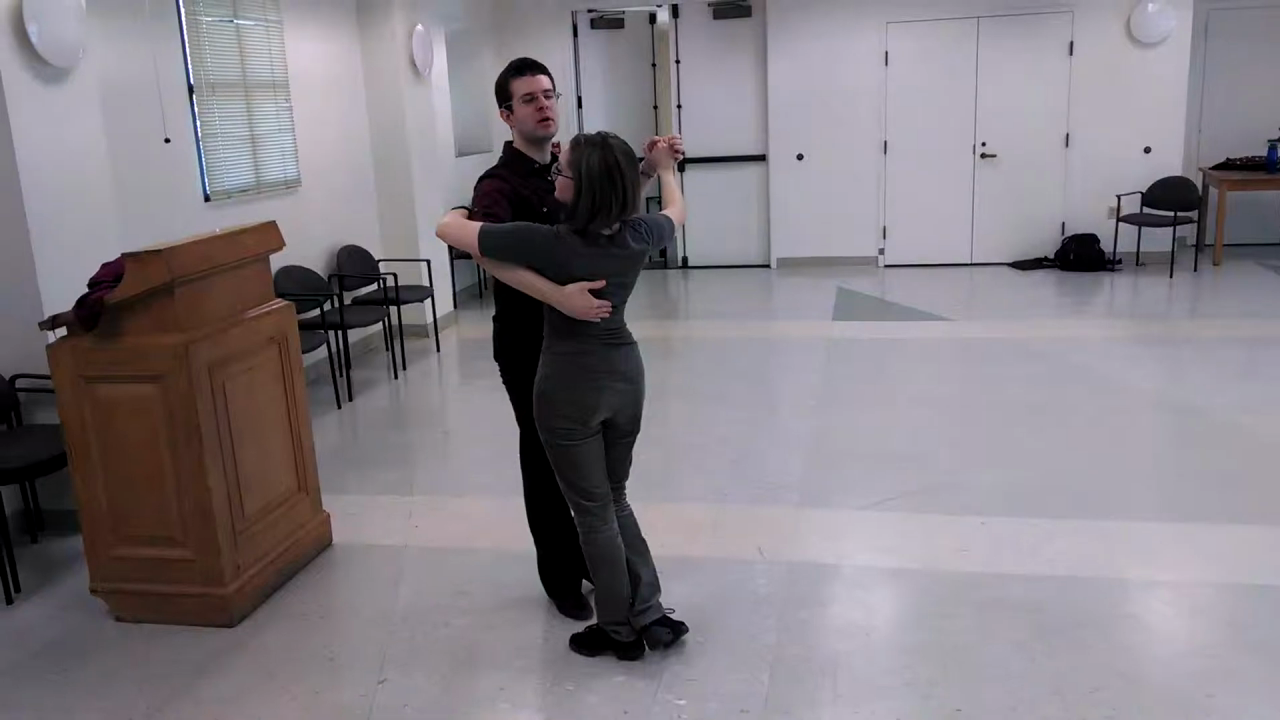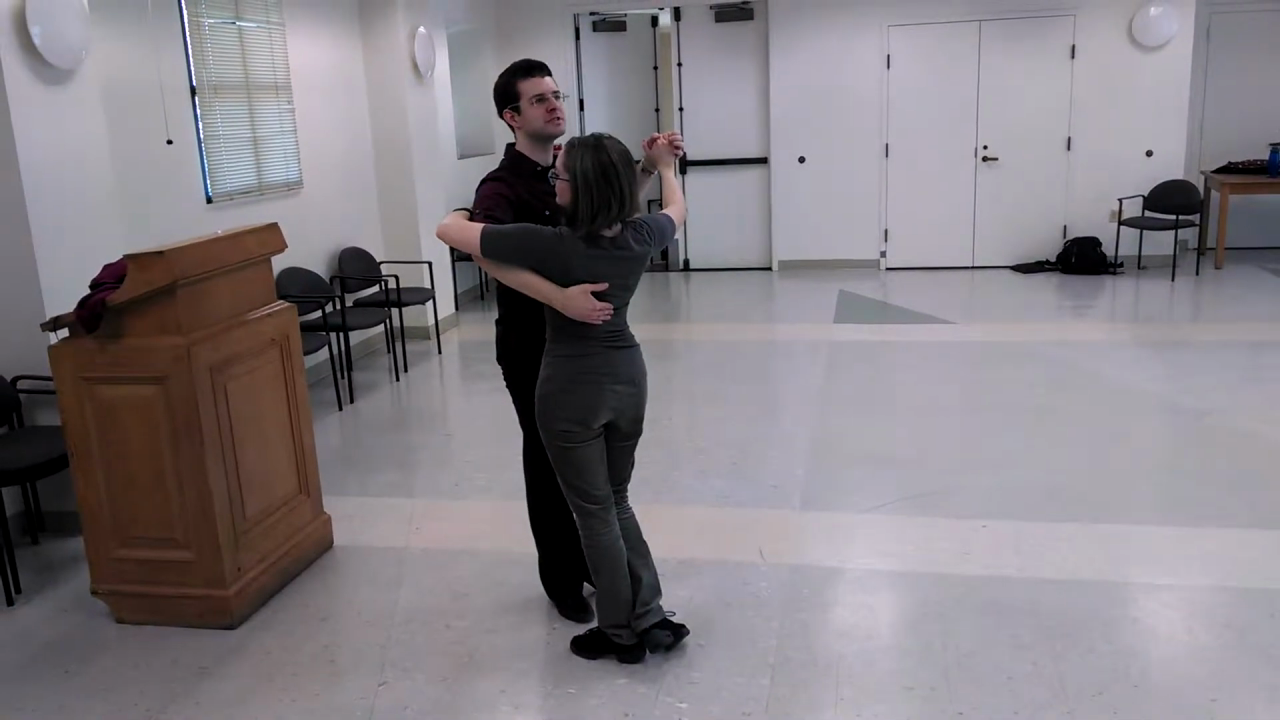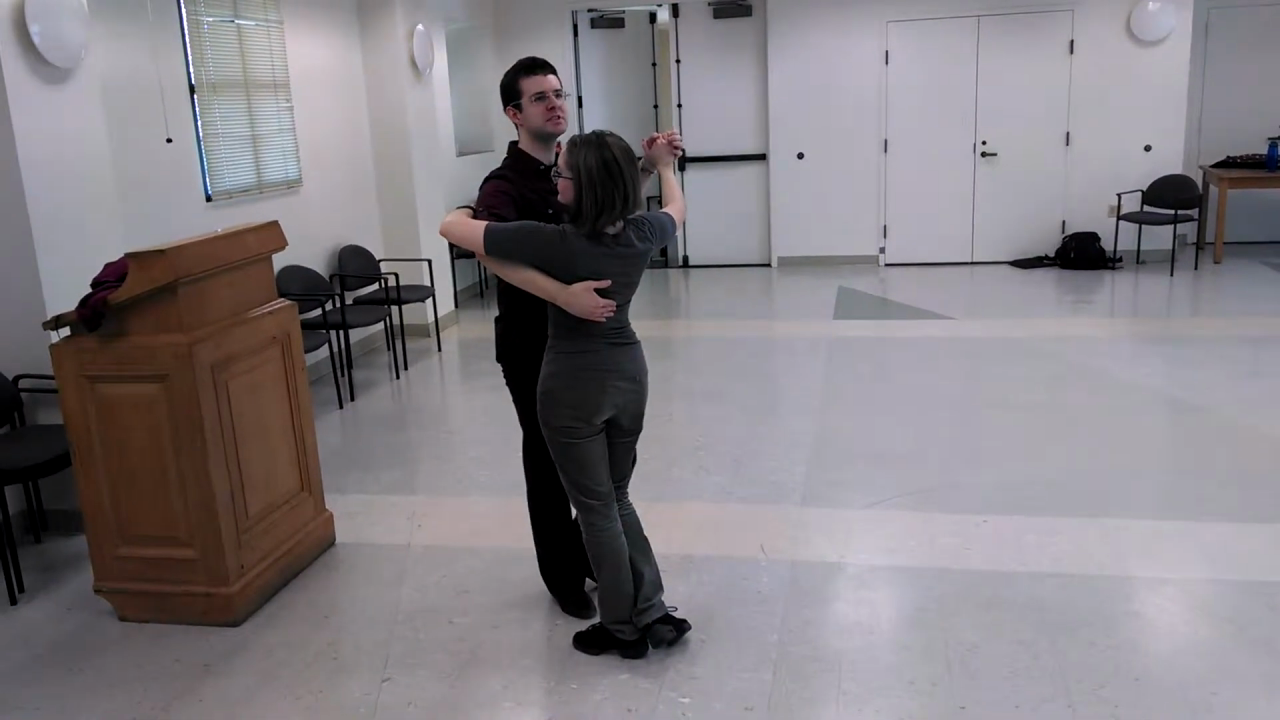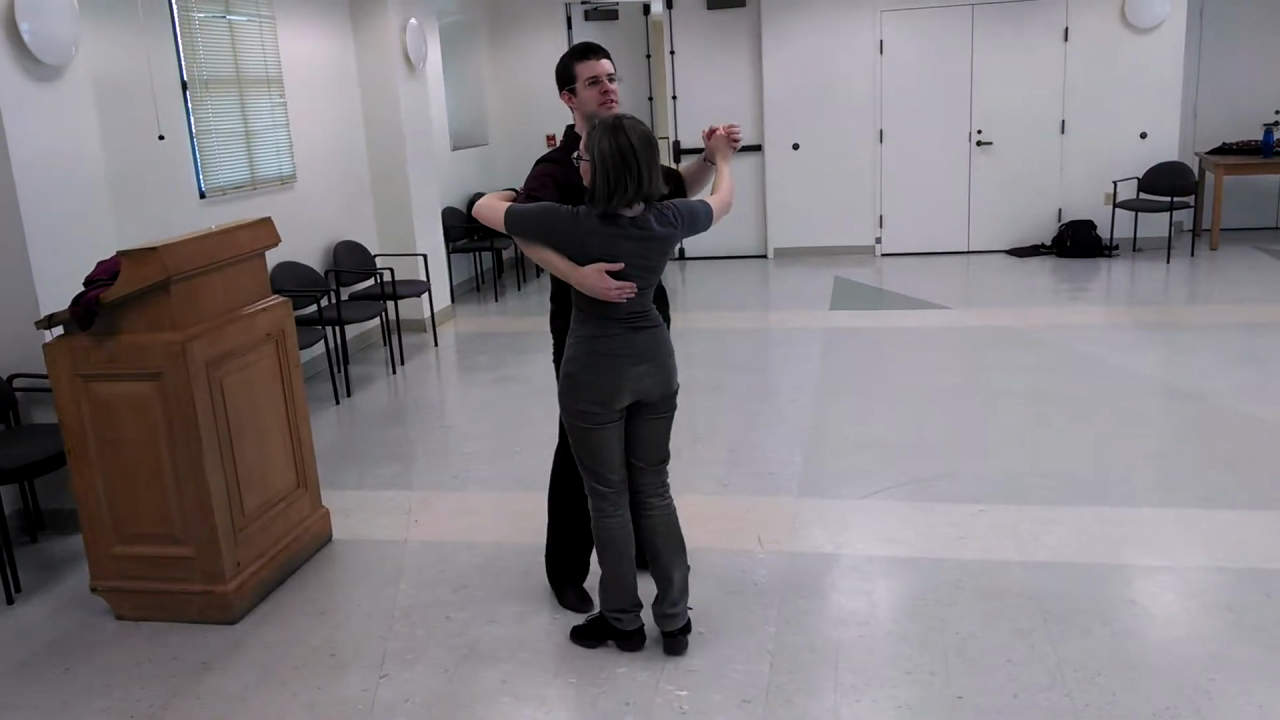
dt=1s
person 1, frame 1
right shoulder: (499, 185)
left wrist: (649, 170)
right wrist: (557, 295)
right hip: (528, 347)
right knee: (545, 459)
left ankle: (590, 556)
right ankle: (559, 574)
person 1, frame 2
right shoulder: (502, 188)
right elbow: (490, 255)
left wrist: (648, 167)
right wrist: (559, 298)
right hip: (532, 350)
right knee: (549, 463)
left ankle: (591, 559)
right ankle: (561, 577)
person 1, frame 3
right shoulder: (504, 187)
right elbow: (494, 252)
left wrist: (647, 167)
right wrist: (562, 295)
right hip: (534, 352)
right knee: (550, 464)
left ankle: (593, 556)
right ankle: (563, 575)
person 1, frame 4
right shoulder: (556, 169)
left elbow: (678, 188)
left wrist: (711, 157)
right wrist: (576, 276)
right knee: (580, 451)
left ankle: (641, 544)
right ankle: (565, 570)
person 2, frame 1
left shoulder: (548, 243)
right shoulder: (638, 236)
left elbow: (447, 230)
right elbow: (676, 213)
left wrist: (463, 208)
right wrist: (665, 168)
left hip: (569, 385)
right hip: (625, 374)
left knee: (591, 509)
right knee: (614, 498)
left ankle: (620, 630)
right ankle: (650, 614)
person 2, frame 2
left shoulder: (549, 245)
right shoulder: (640, 237)
left elbow: (448, 231)
right elbow: (677, 211)
left wrist: (465, 210)
right wrist: (666, 165)
left hip: (571, 387)
right hip: (627, 377)
left knee: (594, 512)
right knee: (617, 501)
left ankle: (621, 633)
right ankle: (651, 617)
person 2, frame 3
left shoulder: (553, 243)
right shoulder: (641, 233)
left elbow: (451, 228)
right elbow: (676, 210)
left wrist: (466, 209)
right wrist: (664, 165)
left hip: (573, 384)
right hip: (628, 373)
left knee: (595, 508)
right knee: (617, 497)
left ankle: (624, 629)
right ankle: (653, 612)
person 2, frame 4
left shoulder: (572, 225)
right shoulder: (669, 220)
left elbow: (483, 209)
right elbow: (721, 202)
left wrist: (509, 193)
right wrist: (721, 158)
left hip: (594, 370)
right hip: (654, 362)
left knee: (608, 498)
right knee: (654, 490)
left ankle: (622, 621)
right ankle: (674, 619)
